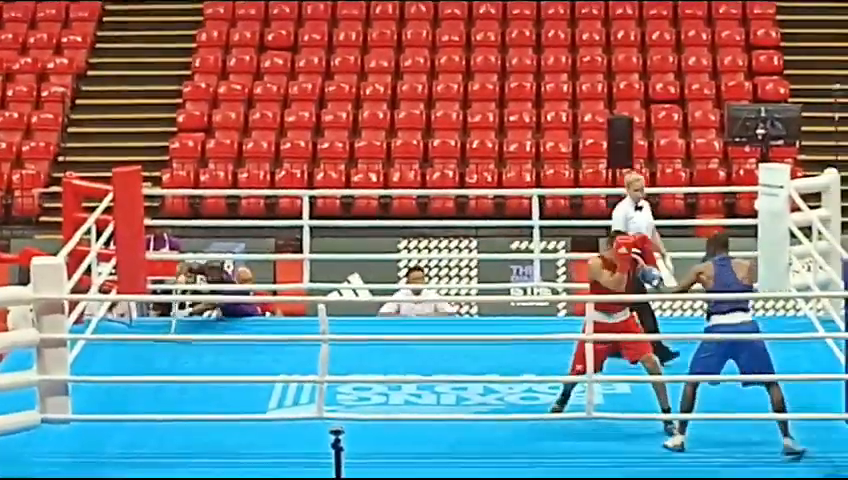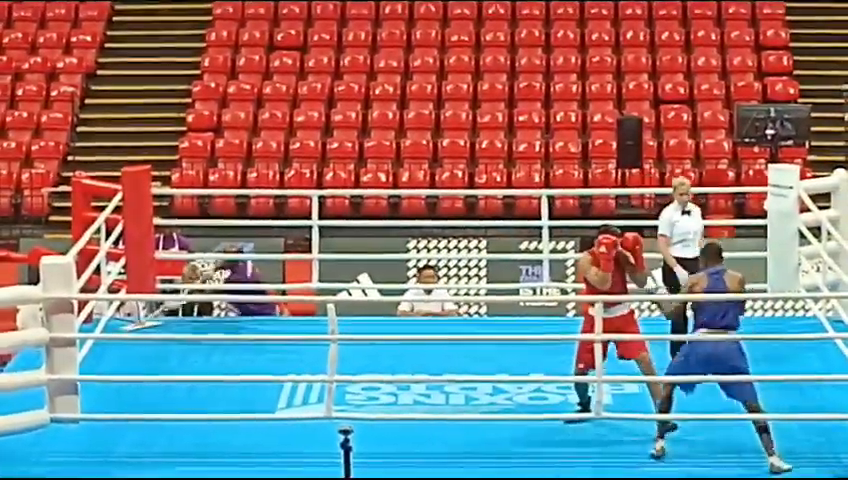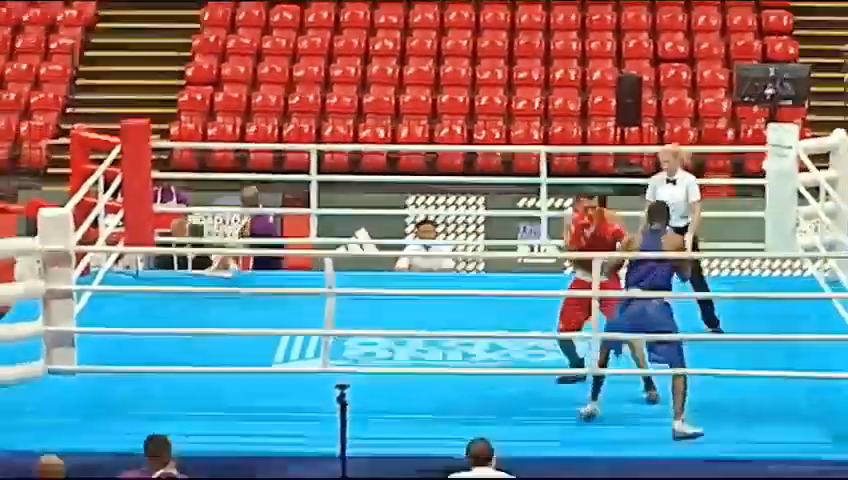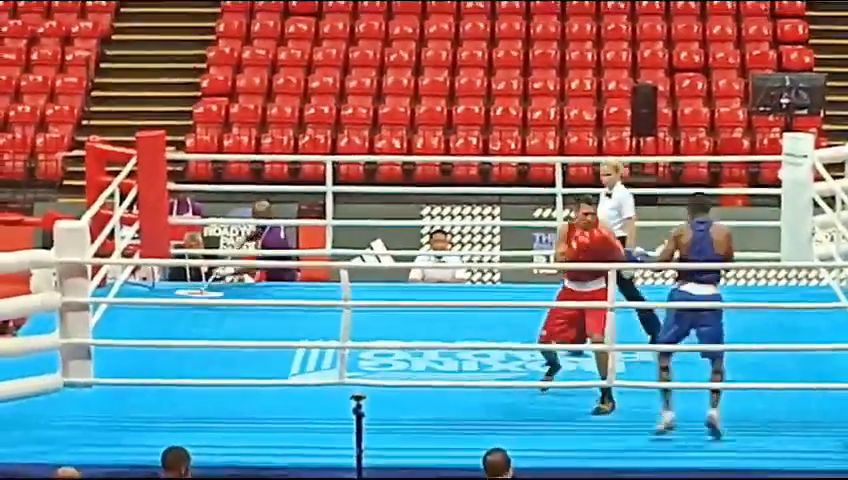
dt=0.5s
person 1, frame 1
left shoulder: (702, 269)
right shoulder: (747, 266)
left elbow: (675, 292)
left hip: (718, 330)
right hip: (746, 327)
left knee: (693, 382)
right knee: (771, 383)
left ankle: (679, 437)
right ankle: (786, 438)
person 1, frame 2
left shoulder: (695, 281)
right shoulder: (737, 279)
left elbow: (673, 312)
right elbow: (741, 310)
left hip: (699, 344)
right hip: (728, 346)
left knee: (668, 387)
right knee: (751, 402)
left ankle: (660, 442)
right ankle: (773, 457)
person 1, frame 3
left shoulder: (633, 240)
right shoulder: (677, 241)
right elbow: (685, 274)
left hip: (632, 306)
right hip: (658, 308)
left knee: (604, 349)
right knee: (678, 366)
left ankle: (592, 403)
right ankle: (679, 423)
person 1, frame 4
left shoulder: (679, 231)
right shoulder: (724, 232)
left elbow: (660, 262)
right elbow: (728, 266)
left hip: (683, 295)
right hip: (709, 299)
left knee: (664, 354)
right knee: (716, 359)
left ankle: (667, 413)
right ankle: (713, 411)
person 2, frame 1
left shoulder: (630, 259)
right shoulder: (596, 263)
right elbow: (617, 286)
right wrist: (622, 257)
left hip: (624, 319)
right hip: (598, 322)
left knee: (651, 363)
right knee: (579, 370)
left ankle: (667, 415)
right ankle: (562, 399)
person 2, frame 2
left shoulder: (621, 255)
right shoulder: (586, 260)
left elbow: (641, 282)
right elbow: (603, 285)
left wrist: (637, 254)
right wrist: (606, 255)
left hip: (623, 316)
right hip: (596, 318)
left knee: (644, 361)
right knee: (580, 370)
right ankle: (584, 407)
person 2, frame 3
left shoulder: (609, 218)
right shoulder: (572, 222)
right elbow: (571, 253)
left wrist: (619, 238)
right wrist: (576, 231)
left hip: (608, 281)
right hip: (582, 281)
right knee: (564, 330)
left ankle: (648, 383)
right ankle: (578, 368)
person 2, frame 4
left shoulder: (603, 231)
right shoulder: (565, 232)
left elbow: (620, 259)
right elbow: (559, 263)
left wrist: (609, 244)
right wrist: (574, 248)
left hip: (597, 291)
right hip: (571, 290)
left knee: (597, 339)
right knee: (544, 340)
left ankle: (607, 396)
right ankle: (553, 366)
person 3, frame 1
left shoulder: (645, 206)
right shoulder: (622, 210)
left elbow: (653, 234)
left wrist: (666, 257)
left knee: (630, 305)
right knee: (643, 305)
right ankle: (660, 351)
person 3, frame 2
left shoulder: (696, 210)
right shoulder: (669, 213)
left elbow: (699, 239)
right elbow: (662, 245)
right wrist: (677, 269)
left hip: (694, 264)
right hip: (675, 265)
right knee: (679, 311)
right ankle: (678, 356)
person 3, frame 3
left shoulder: (688, 180)
right shoulder: (655, 181)
left elbow: (696, 211)
left wrist: (689, 236)
left hip: (682, 231)
left knee: (697, 279)
left ankle: (712, 323)
person 3, frame 4
left shoulder: (623, 194)
right shoulder: (604, 194)
left elbow: (630, 226)
left hip: (619, 247)
right knee: (630, 293)
right ankle: (655, 331)
